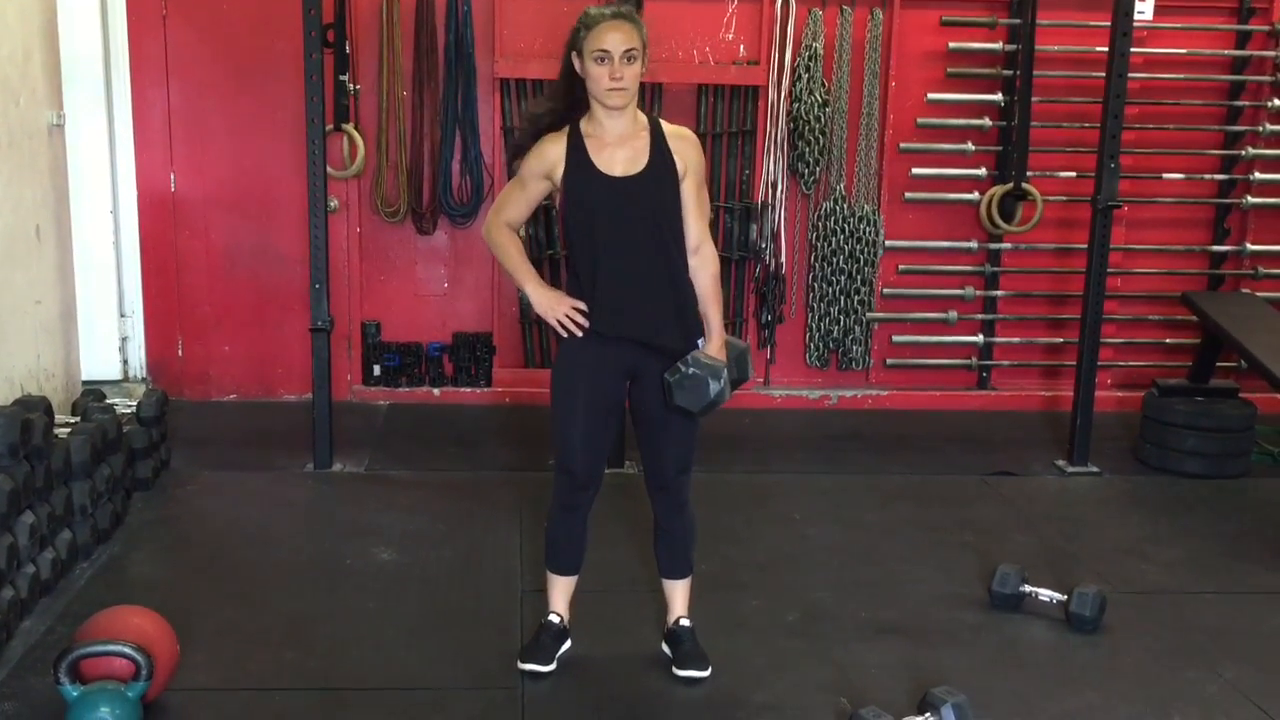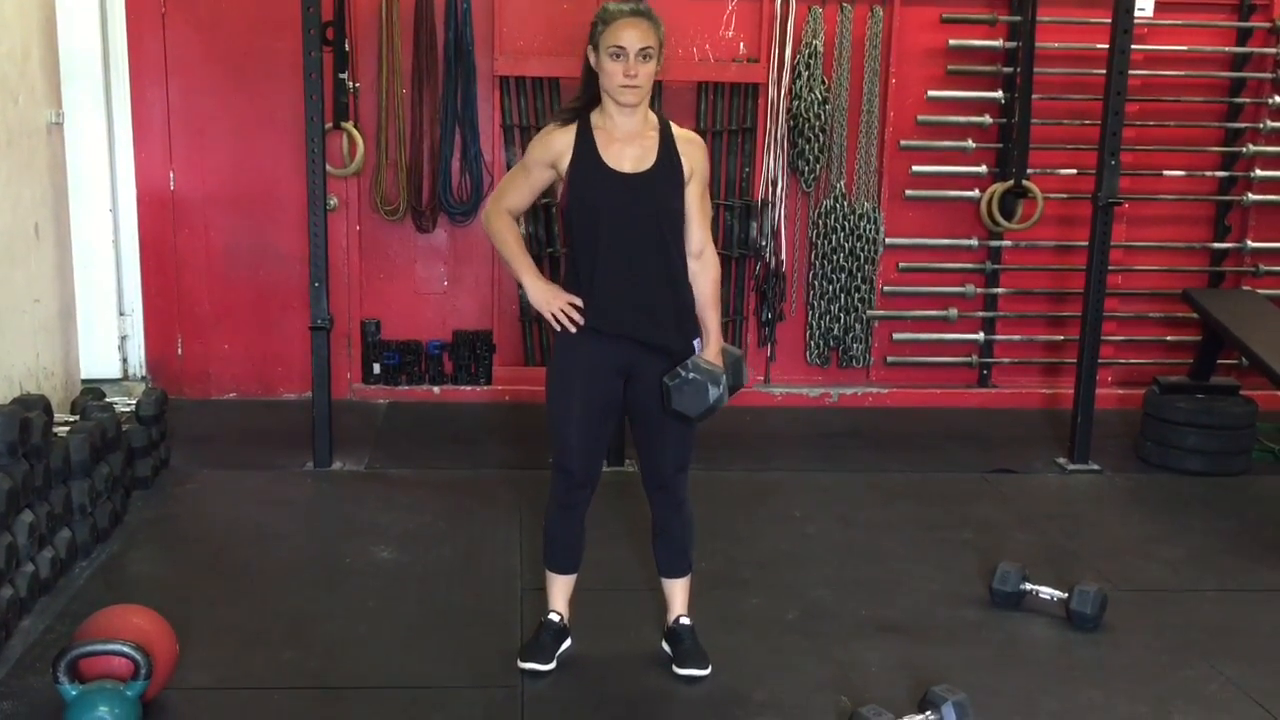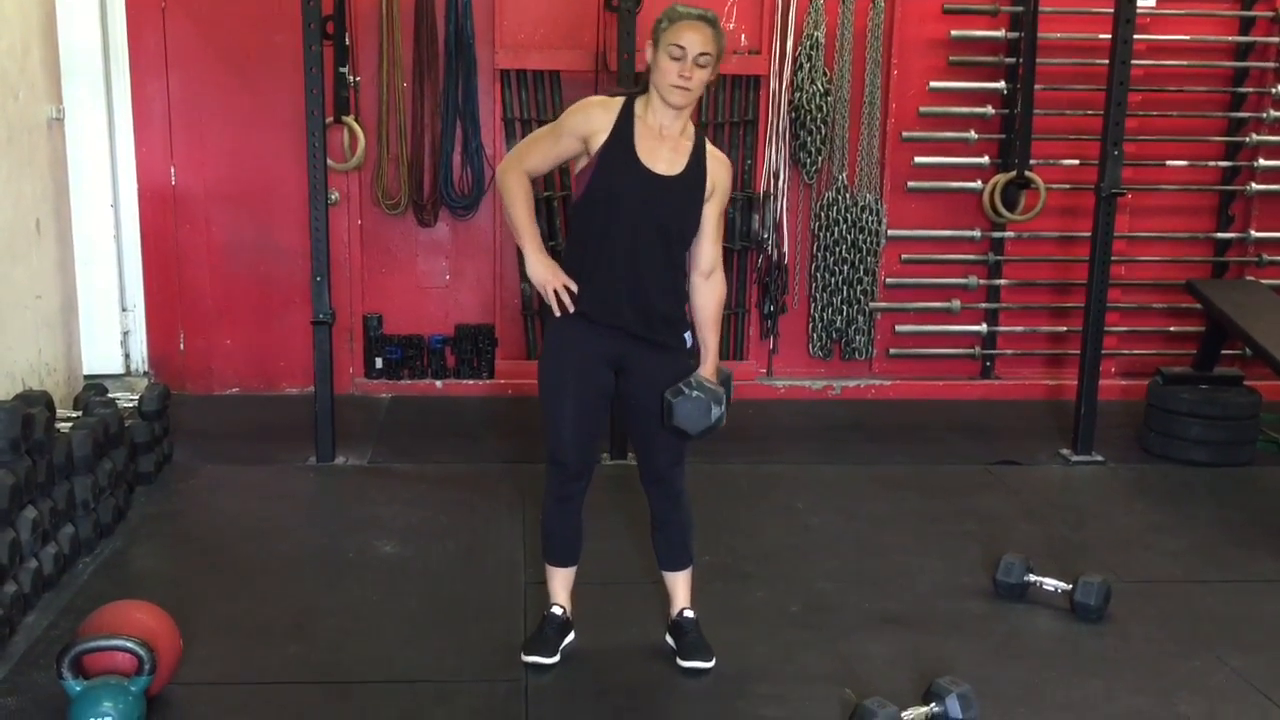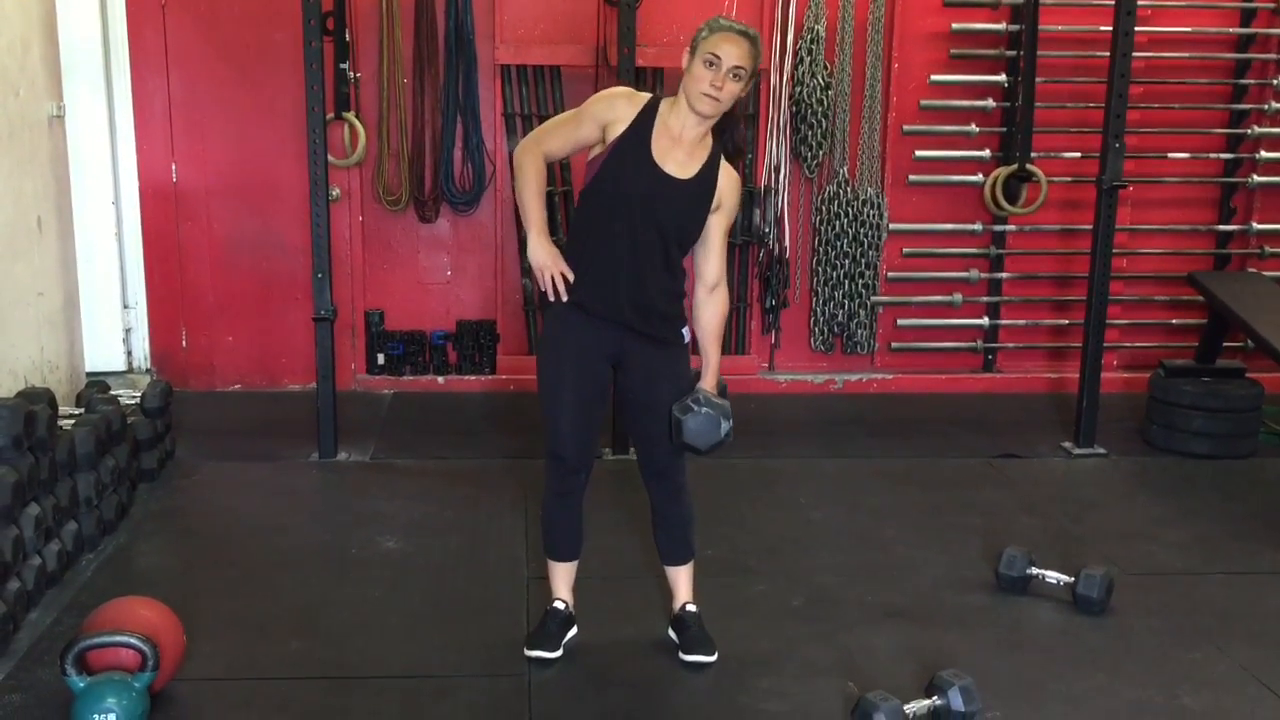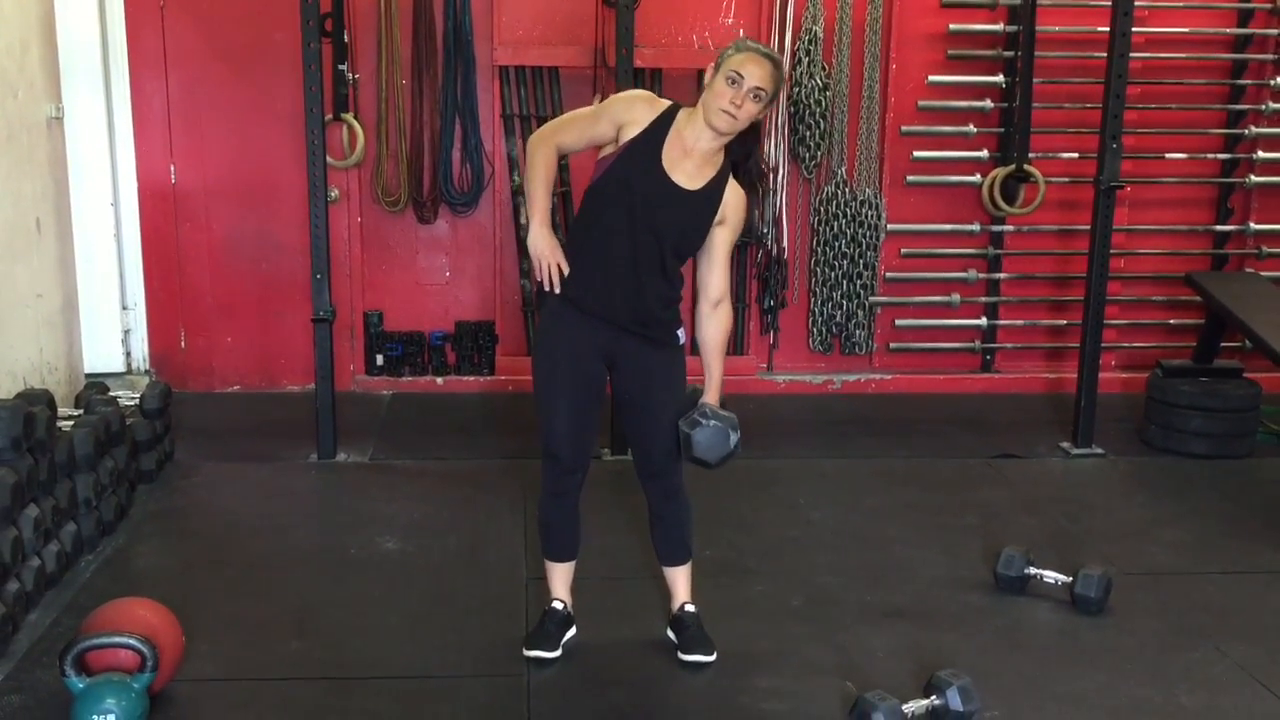
dt=0.4s
person 1, frame 1
left shoulder: (680, 145)
right shoulder: (554, 152)
left elbow: (699, 248)
right elbow: (498, 225)
left wrist: (716, 336)
right wrist: (538, 293)
left hip: (671, 343)
right hip: (592, 343)
left knee: (670, 484)
right knee: (575, 481)
left ankle: (679, 624)
right ankle: (555, 621)
person 1, frame 2
left shoulder: (687, 149)
right shoulder: (563, 141)
left elbow: (700, 253)
right elbow: (499, 211)
left wrist: (713, 341)
right wrist: (534, 283)
left hip: (667, 343)
right hip: (587, 340)
left knee: (668, 483)
right knee: (572, 479)
left ankle: (679, 623)
right ankle: (555, 619)
person 1, frame 3
left shoulder: (713, 166)
right shoulder: (598, 118)
left elbow: (707, 271)
right elbow: (514, 170)
left wrist: (709, 360)
right wrist: (536, 257)
left hip: (660, 340)
right hip: (580, 329)
left knee: (665, 476)
right knee: (568, 470)
left ankle: (682, 616)
right ankle: (559, 612)
person 1, frame 4
left shoulder: (724, 181)
right shoulder: (620, 109)
left elbow: (711, 284)
right elbow: (531, 152)
left wrist: (710, 375)
right wrist: (538, 240)
left hip: (656, 336)
right hip: (578, 321)
left knee: (665, 470)
right knee: (567, 464)
left ankle: (684, 609)
right ankle: (561, 606)
person 1, frame 5
left shoulder: (729, 198)
right shoulder: (636, 112)
left elbow: (714, 299)
right elbow: (545, 142)
left wrist: (713, 390)
right wrist: (539, 229)
left hip: (651, 338)
right hip: (573, 321)
left knee: (662, 470)
right knee: (564, 464)
left ankle: (682, 608)
right ankle: (559, 607)
